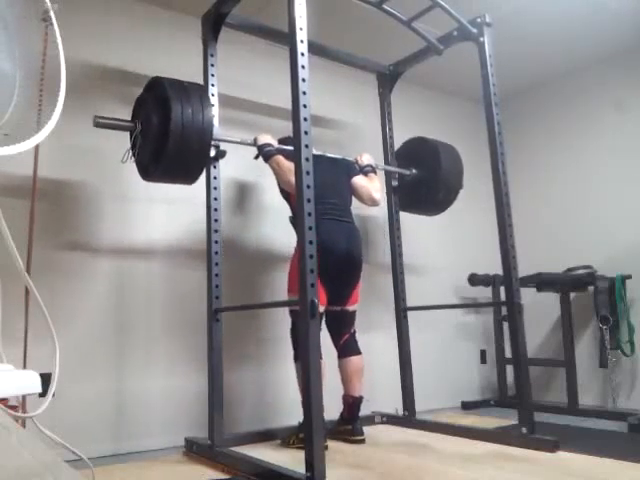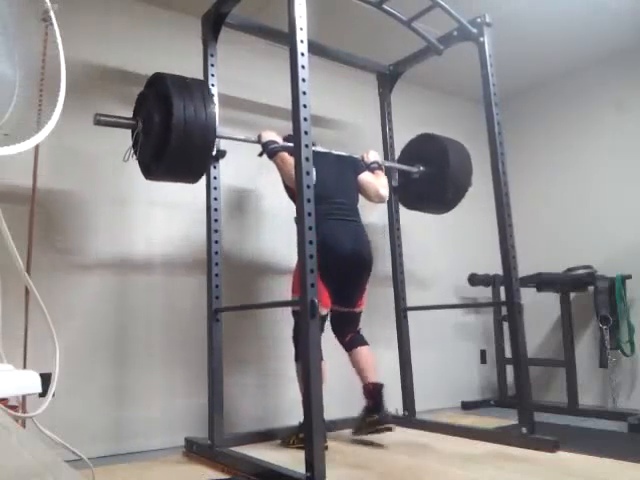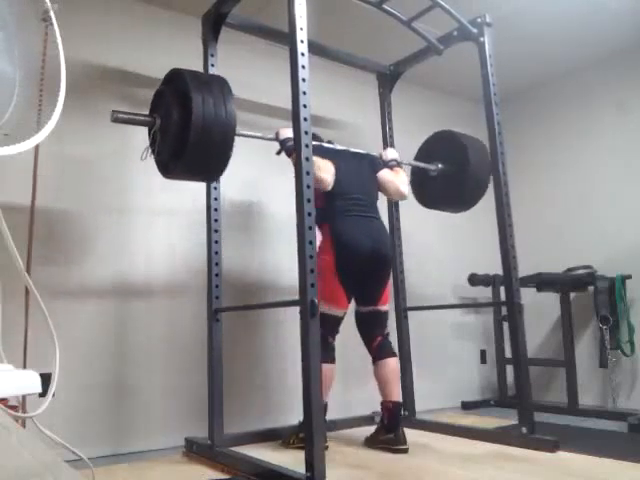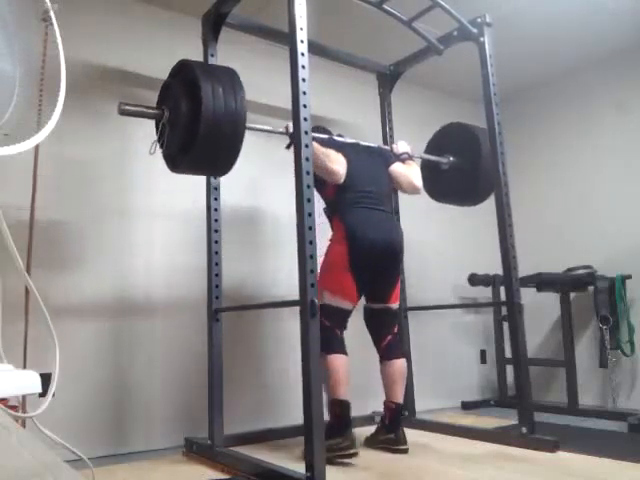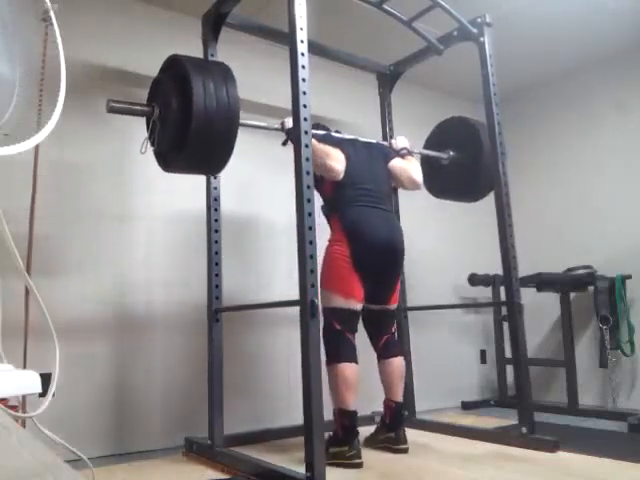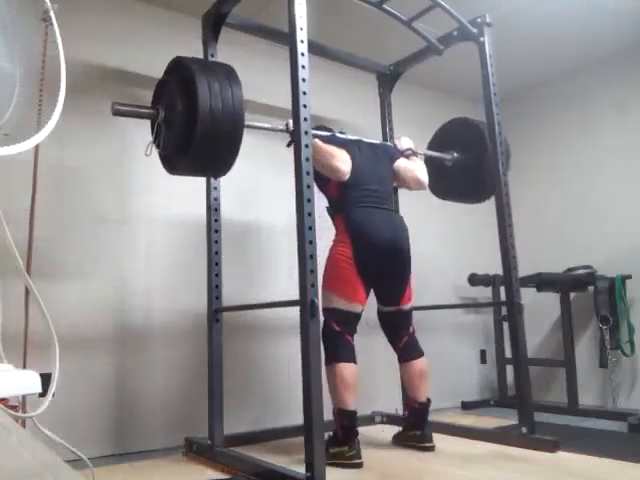
dt=0.3s
person 1, frame 1
left shoulder: (288, 158)
right shoulder: (343, 164)
left elbow: (294, 182)
right elbow: (374, 197)
left wrist: (268, 150)
right wrist: (368, 167)
left hip: (319, 243)
right hip: (351, 243)
right knee: (344, 334)
right ankle: (351, 421)
person 1, frame 2
left shoulder: (295, 156)
right shoulder: (350, 161)
right elbow: (381, 193)
left wrist: (273, 147)
right wrist: (375, 164)
left hip: (326, 243)
right hip: (360, 244)
right knee: (349, 331)
right ankle: (376, 408)
person 1, frame 3
left shoulder: (313, 152)
right shoulder: (367, 158)
left elbow: (323, 179)
right elbow: (401, 191)
left wrist: (289, 144)
right wrist: (392, 162)
left hip: (343, 243)
right hip: (379, 241)
left knee: (321, 335)
right knee: (377, 335)
right ankle: (392, 427)
person 1, frame 4
left shoulder: (321, 145)
right shoulder: (378, 152)
left elbow: (335, 170)
right elbow: (414, 184)
right wrist: (404, 155)
left hip: (354, 236)
right hip: (391, 235)
left knee: (329, 331)
right knee: (387, 333)
left ankle: (341, 432)
right ankle: (392, 429)
person 1, frame 5
left shoulder: (319, 143)
right shoulder: (377, 148)
left elbow: (334, 168)
right elbow: (414, 180)
left wrist: (296, 133)
right wrist: (403, 150)
left hip: (354, 235)
right hip: (391, 234)
left knee: (339, 334)
right knee: (385, 334)
left ankle: (346, 440)
right ankle: (393, 428)
person 1, frame 6
left shoulder: (323, 143)
right shoulder: (381, 148)
left elbow: (340, 168)
right elbow: (419, 179)
right wrist: (409, 151)
left hip: (359, 235)
right hip: (397, 233)
left knee: (338, 334)
right knee: (402, 333)
left ankle: (346, 440)
right ankle: (419, 427)
